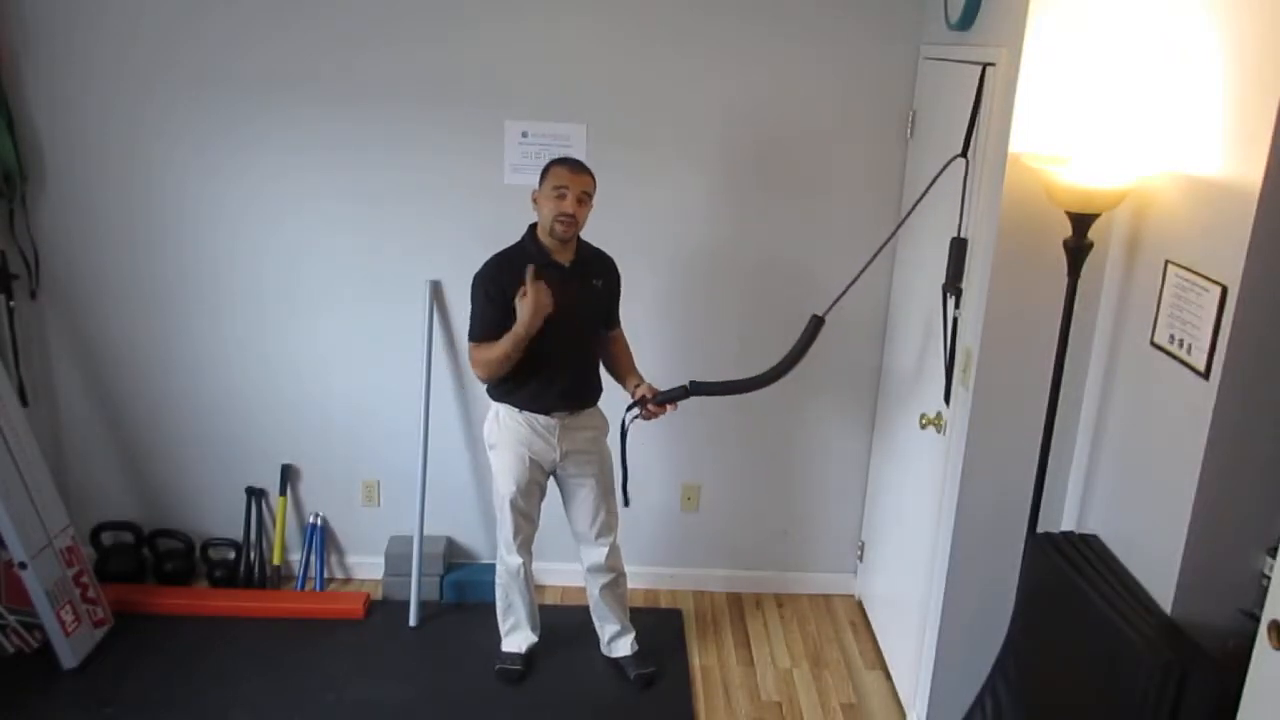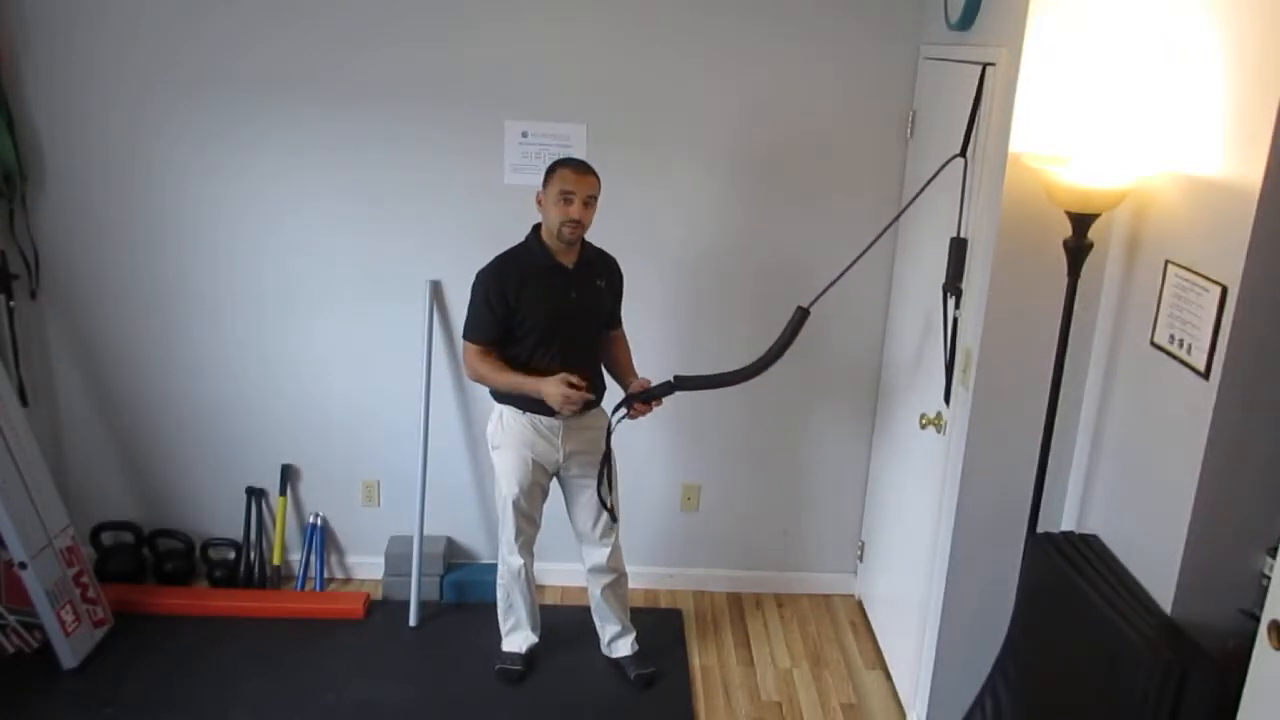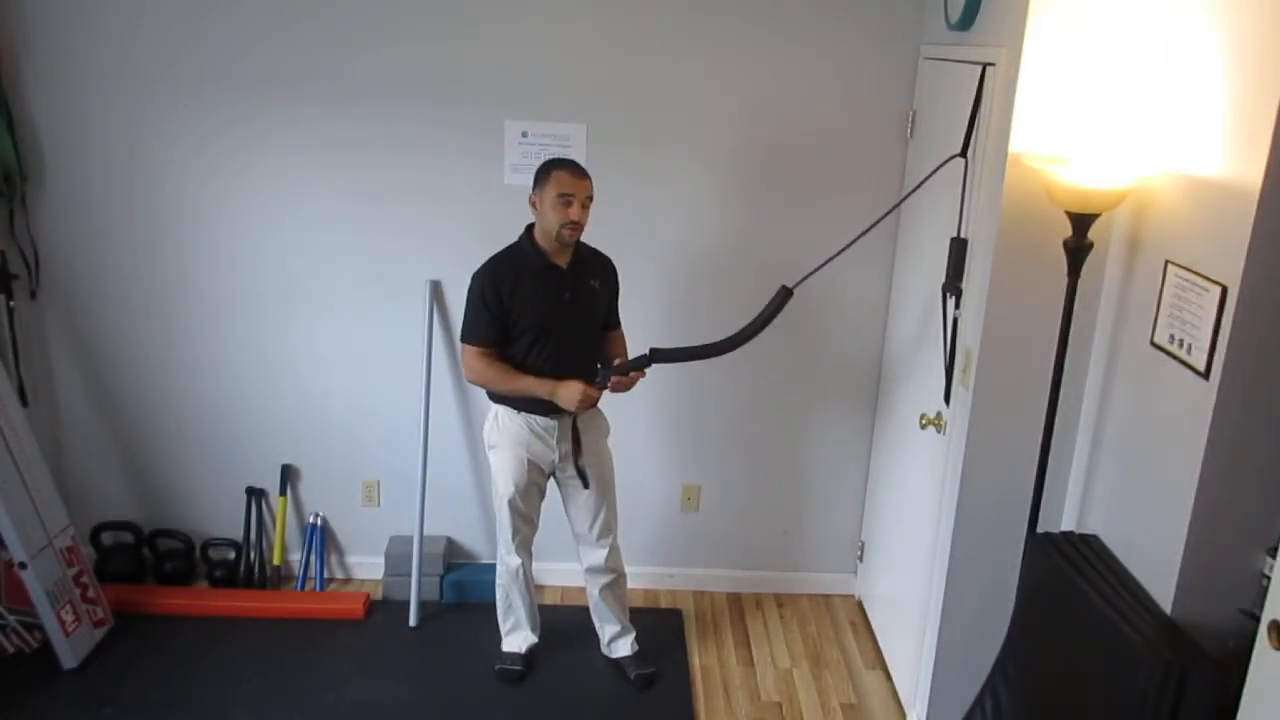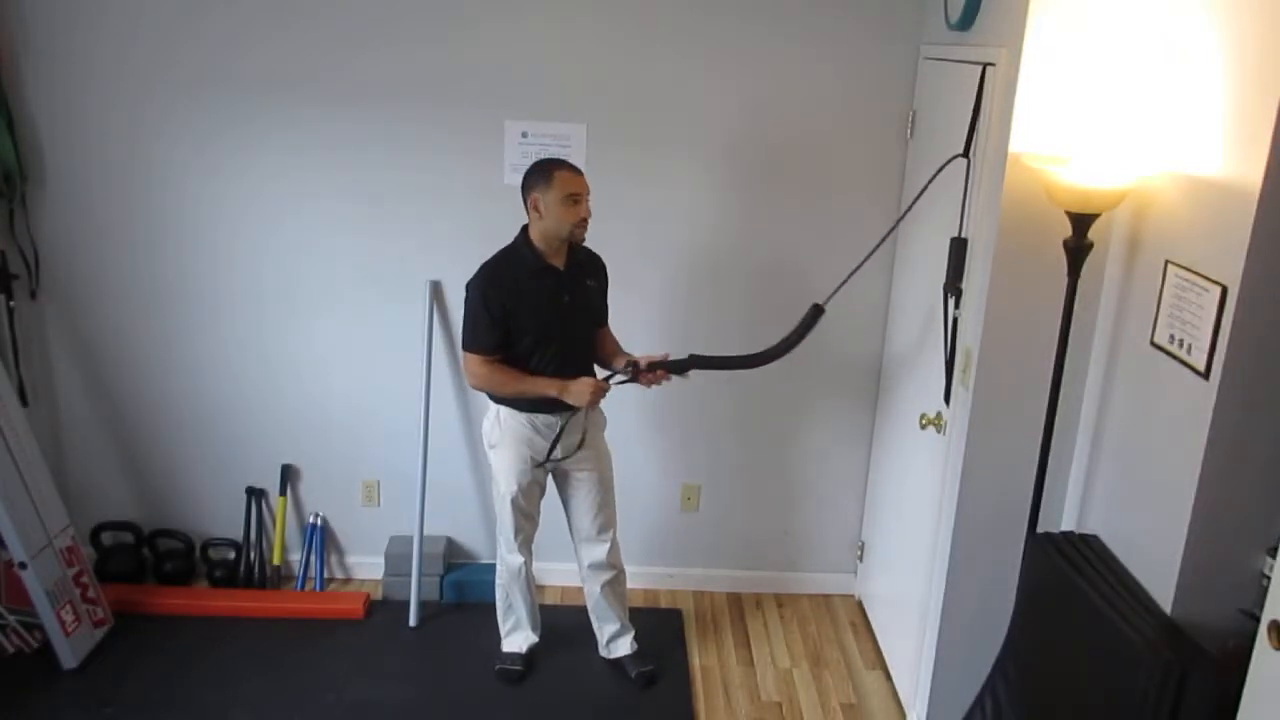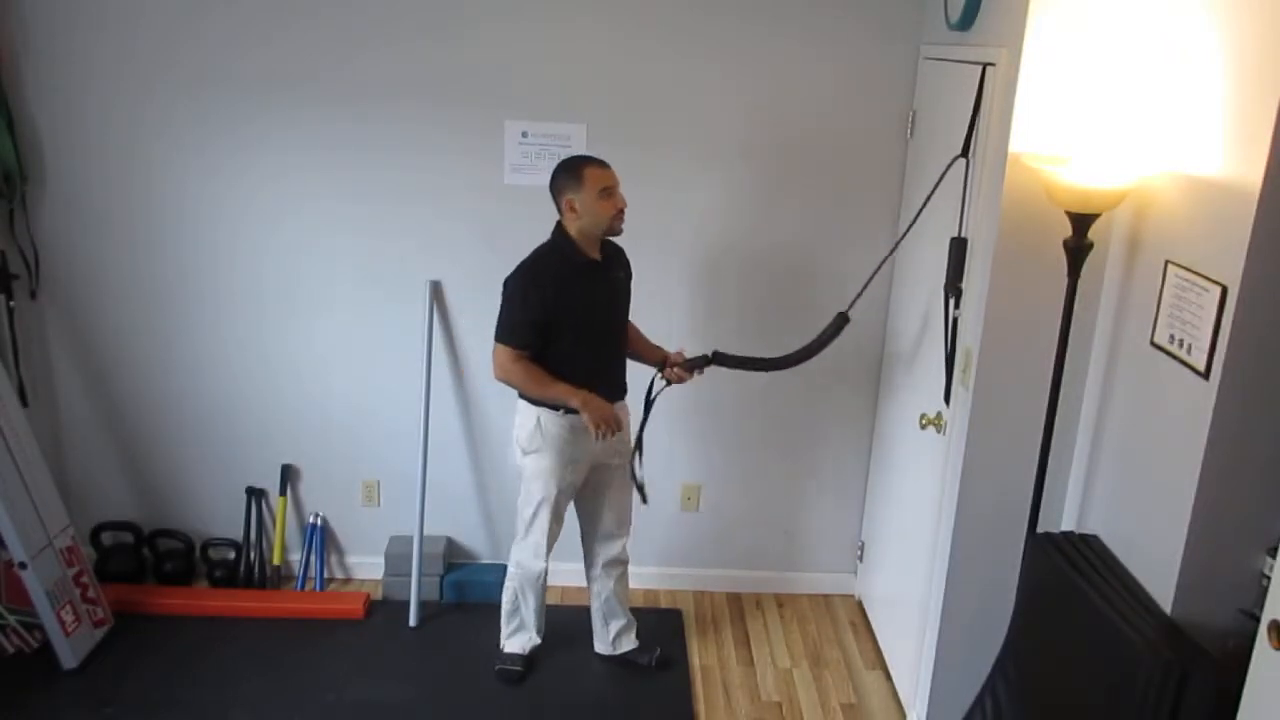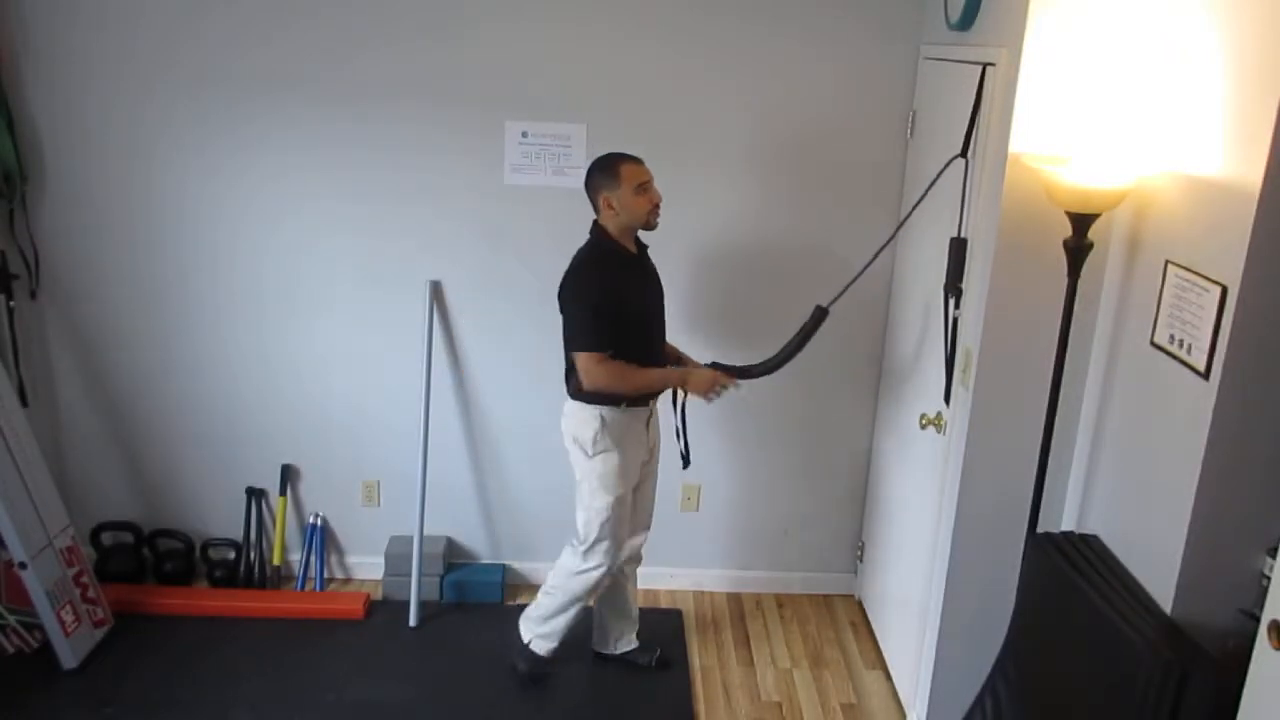
dt=0.4s
person 1, frame 1
left shoulder: (602, 268)
right shoulder: (499, 272)
right elbow: (482, 366)
left wrist: (634, 383)
right wrist: (524, 326)
left hip: (584, 423)
right hip: (517, 424)
left knee: (600, 542)
right knee: (514, 544)
left ankle: (619, 642)
right ankle: (517, 640)
person 1, frame 2
left shoulder: (605, 269)
right shoulder: (502, 274)
right elbow: (475, 361)
left wrist: (629, 380)
right wrist: (540, 386)
left hip: (589, 426)
right hip: (522, 426)
left knee: (602, 543)
right knee: (516, 545)
left ankle: (619, 642)
right ankle: (517, 640)
person 1, frame 3
left shoulder: (601, 268)
right shoulder: (497, 275)
right elbow: (475, 366)
left wrist: (620, 367)
right wrist: (553, 389)
left hip: (585, 424)
right hip: (518, 426)
left knee: (601, 544)
right knee: (515, 546)
left ankle: (619, 642)
right ankle: (517, 639)
person 1, frame 4
left shoulder: (591, 266)
right shoulder: (495, 278)
right elbow: (478, 372)
left wrist: (629, 363)
right wrist: (565, 387)
left hip: (582, 422)
right hip: (518, 426)
left knee: (599, 541)
right knee: (515, 545)
left ankle: (618, 643)
right ankle: (519, 640)
person 1, frame 5
left shoulder: (616, 260)
right shoulder: (536, 276)
right elbow: (507, 366)
left wrist: (661, 359)
right wrist: (583, 401)
left hip: (607, 424)
right hip: (552, 427)
left knee: (610, 542)
right knee: (534, 546)
left ankle: (615, 640)
right ankle: (517, 641)
person 1, frame 6
left shoulder: (635, 254)
right shoulder: (590, 272)
right elbow: (594, 373)
left wrist: (679, 362)
right wrist: (680, 378)
left hip: (641, 416)
right hip: (602, 422)
left knee: (628, 540)
right knee: (596, 546)
left ankle: (617, 640)
right ankle: (536, 635)
